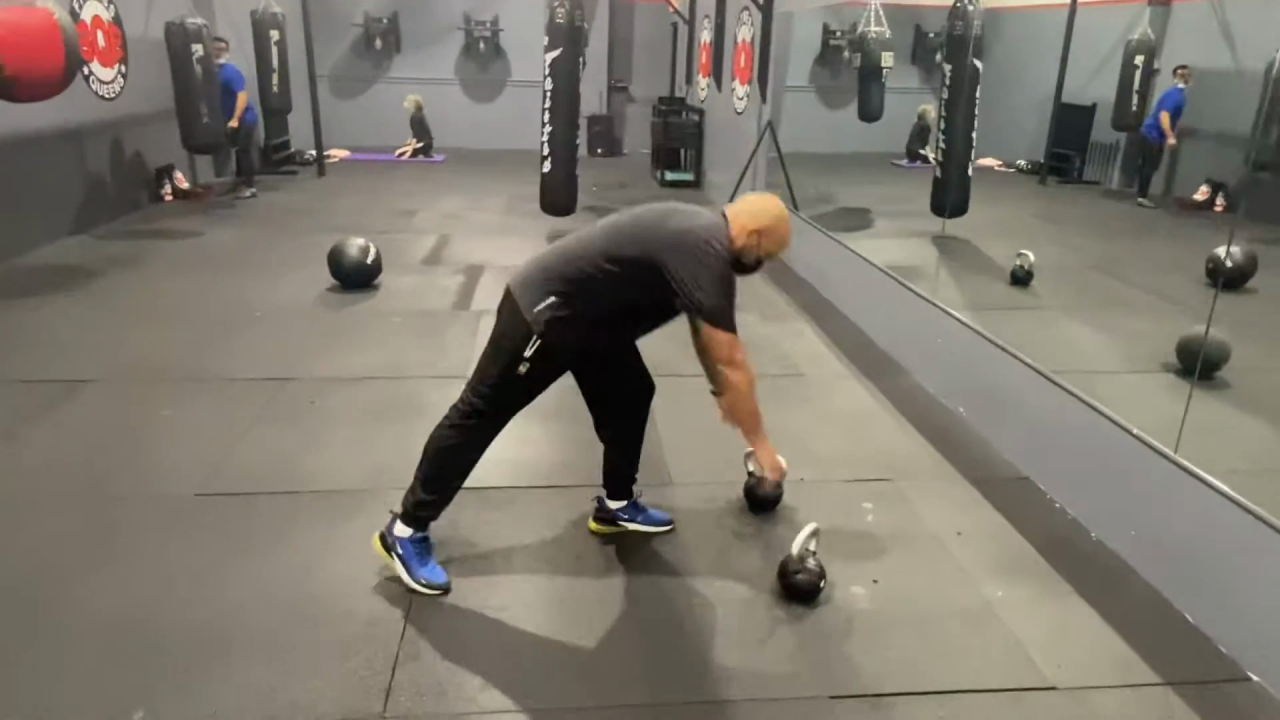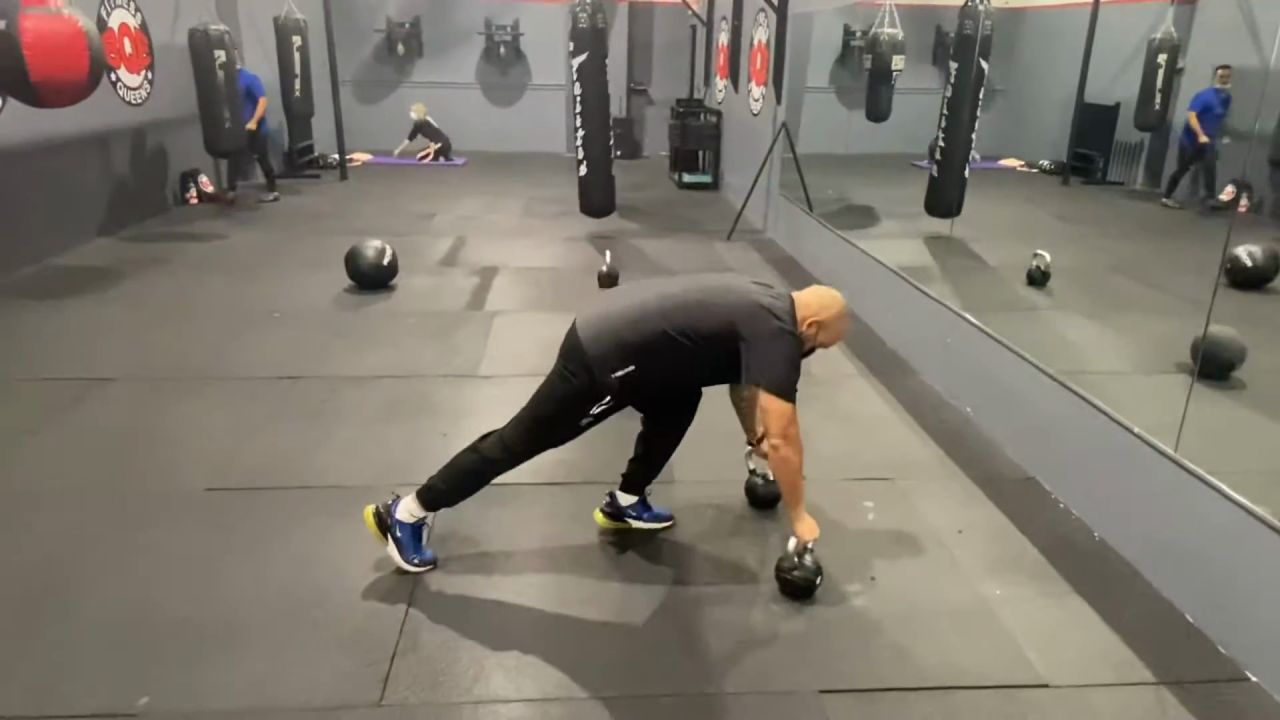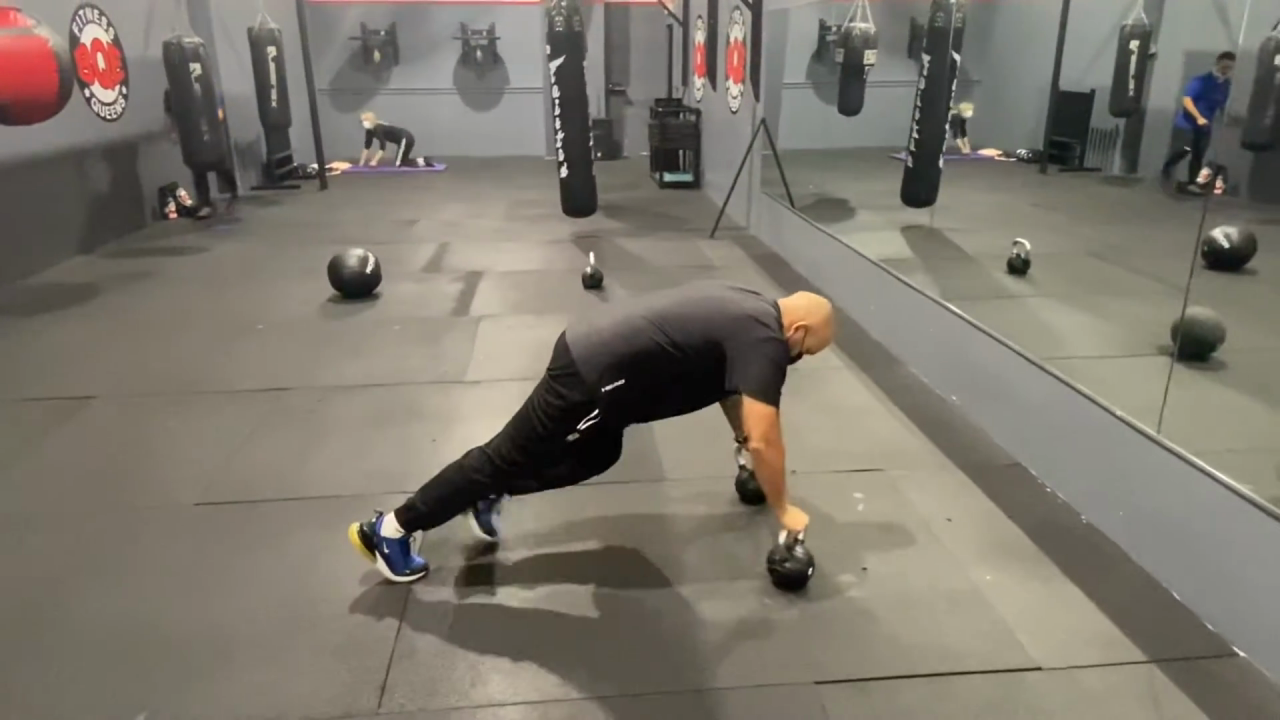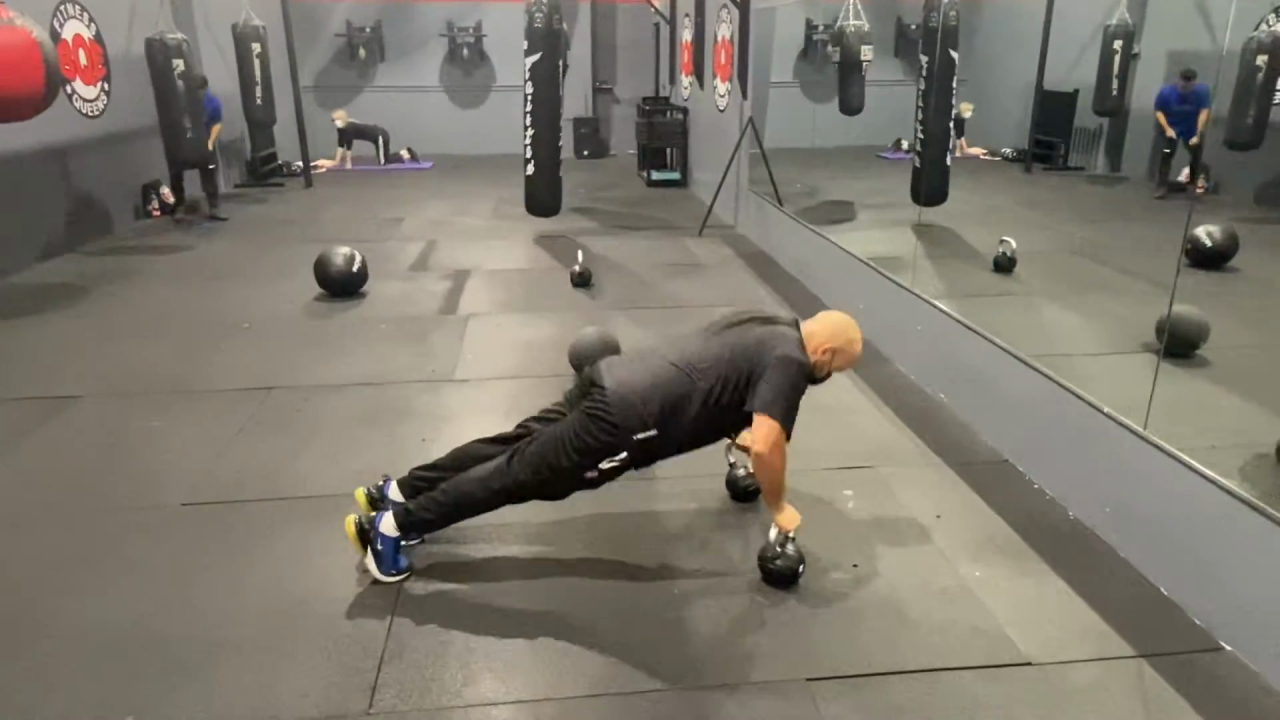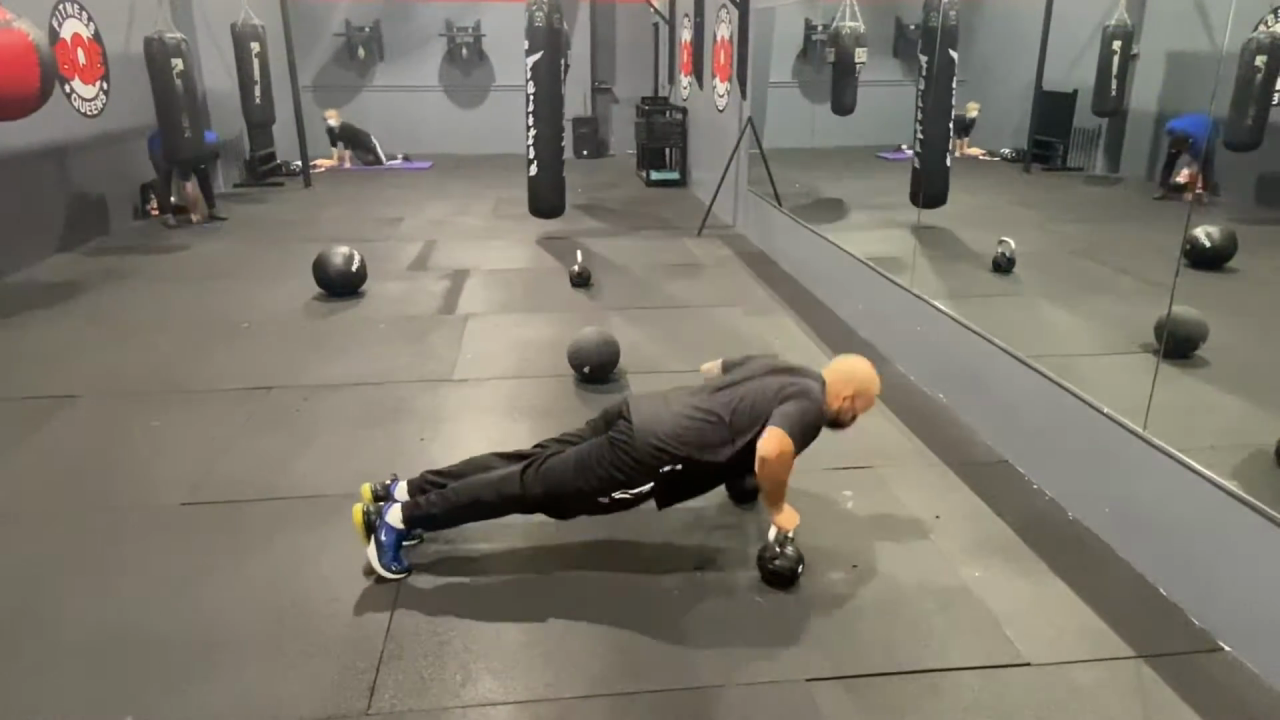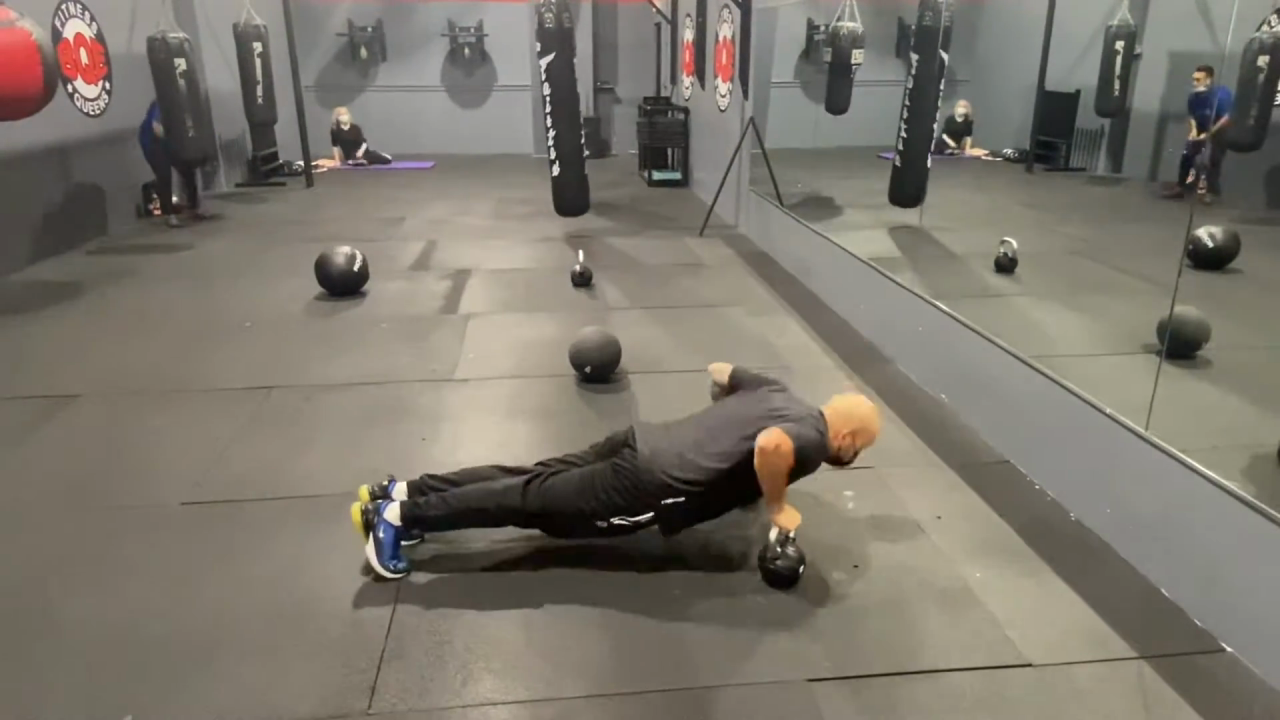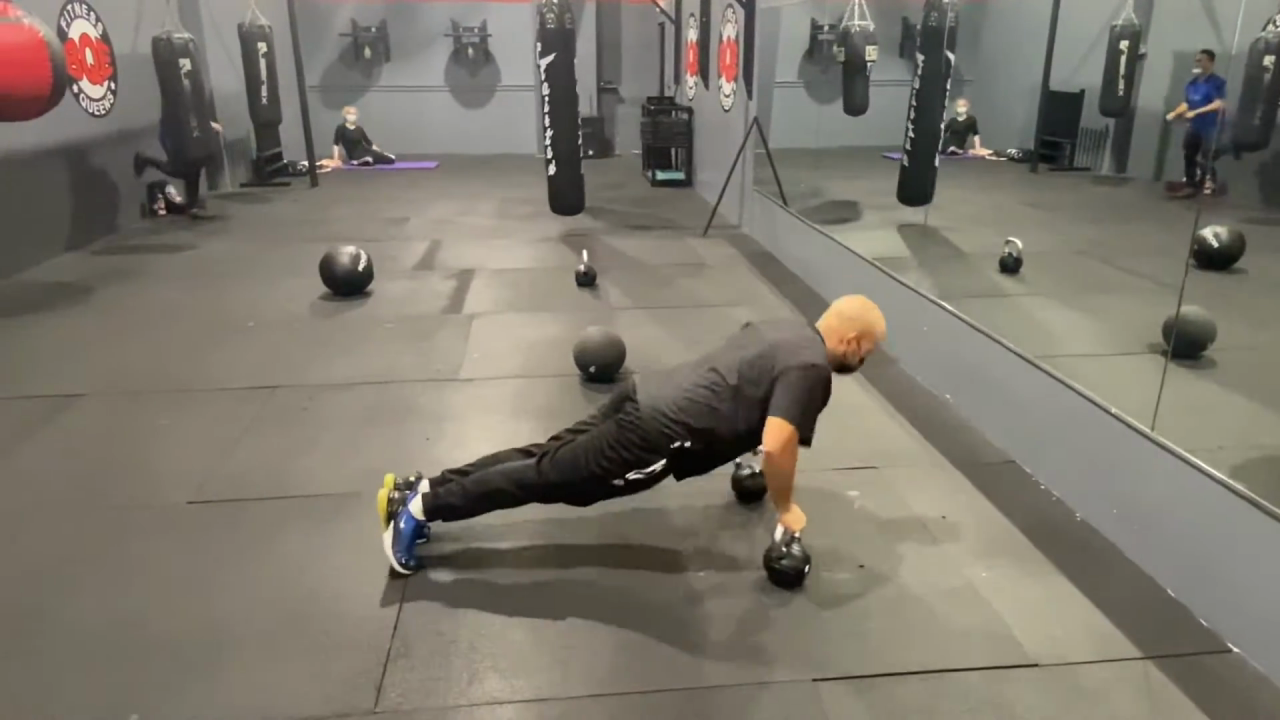
dt=0.7s
person 1, frame 1
left shoulder: (707, 234)
right shoulder: (704, 255)
left elbow: (710, 336)
right elbow: (732, 365)
left wrist: (722, 392)
right wrist: (759, 443)
right hip: (542, 309)
left knee: (631, 396)
right knee: (480, 413)
left ankle: (616, 504)
right ankle: (407, 532)
person 1, frame 2
left shoulder: (763, 309)
right shoulder: (777, 333)
left elbow: (741, 384)
right elbow: (783, 438)
left wrist: (755, 439)
right wrist: (799, 517)
left hip: (615, 326)
right hip: (603, 356)
left knee: (680, 402)
right knee: (522, 440)
left ankle: (626, 502)
right ankle: (405, 514)
person 1, frame 3
left shoulder: (749, 311)
right shoulder: (763, 341)
left elbow: (727, 382)
right elbow: (766, 440)
left wrist: (743, 441)
right wrist: (783, 510)
left hip: (592, 350)
right hip: (594, 375)
left knee: (597, 458)
right knee: (508, 457)
left ankle: (486, 494)
right ankle: (388, 530)
person 1, frame 4
left shoulder: (771, 329)
right shoulder: (788, 361)
right elbow: (768, 447)
left wrist: (737, 432)
right wrist: (779, 509)
left hip: (614, 379)
right hip: (623, 421)
left knee: (513, 450)
right knee: (518, 476)
left ankle: (394, 492)
right ankle: (390, 525)
person 1, frame 5
left shoulder: (787, 374)
right shoulder: (808, 406)
left elbow: (711, 369)
right elbow: (772, 454)
right wrist: (778, 509)
left hip: (636, 418)
right hip: (645, 457)
left knee: (526, 467)
right knee: (531, 489)
left ankle: (401, 492)
right ankle: (401, 520)
person 1, frame 6
left shoulder: (781, 396)
right shoulder: (811, 438)
left elbow: (720, 370)
right elbow: (772, 447)
right wrist: (778, 508)
left hip: (640, 443)
right hip: (647, 487)
left knee: (531, 483)
right knee: (534, 502)
left ankle: (400, 492)
right ankle: (401, 513)
person 1, frame 7
left shoulder: (786, 330)
right shoulder: (810, 370)
right elbow: (776, 439)
left wrist: (738, 427)
right wrist: (784, 507)
left hip: (646, 397)
right hip: (654, 436)
left knee: (539, 461)
right knee: (546, 477)
left ankle: (424, 490)
right ankle: (419, 509)
